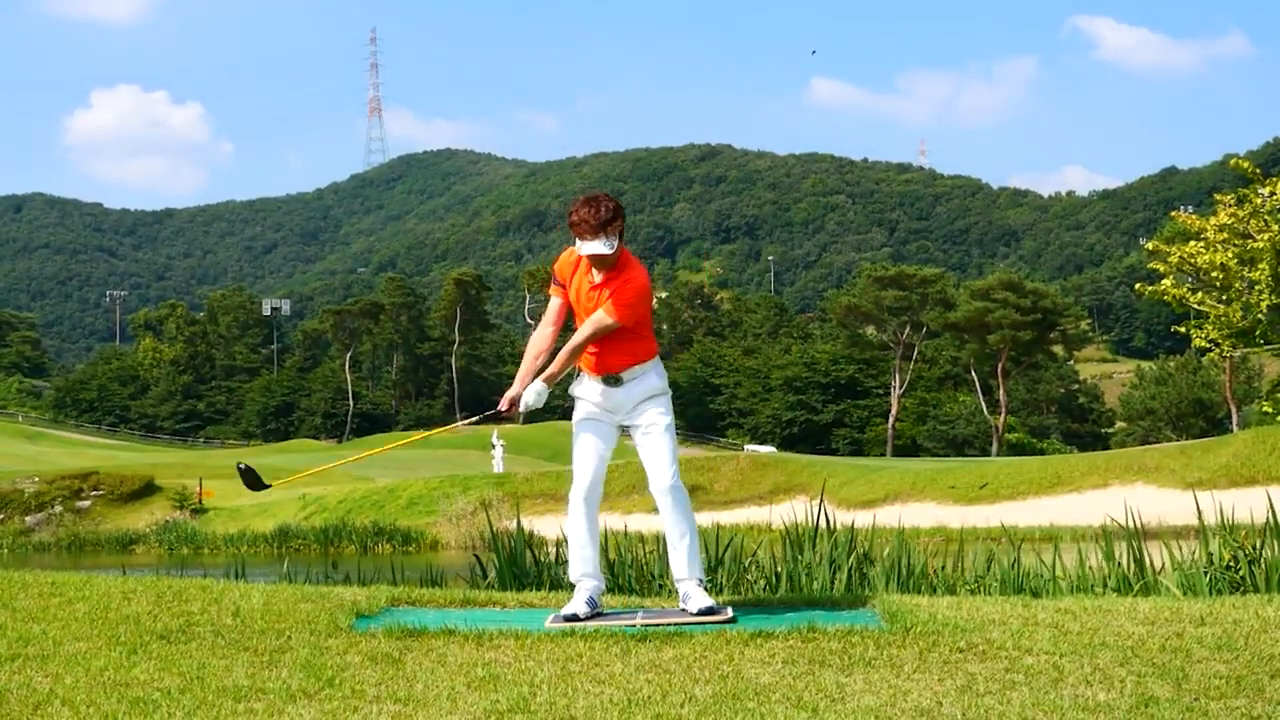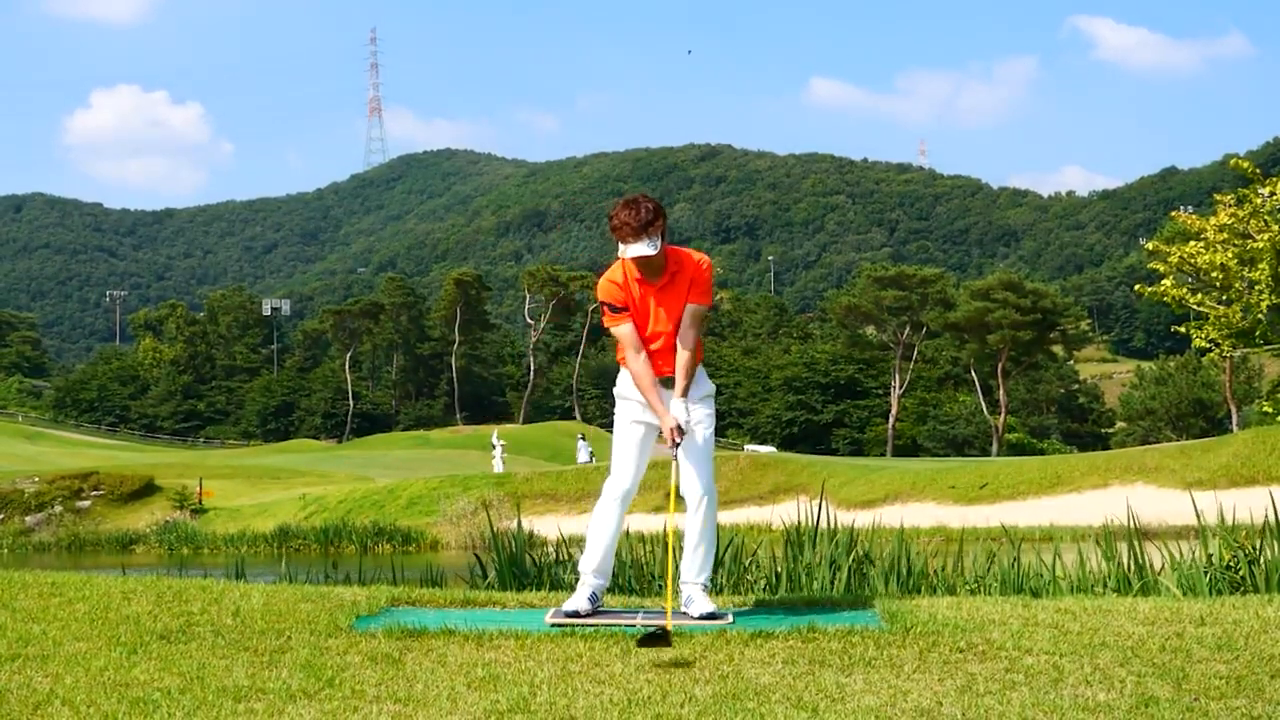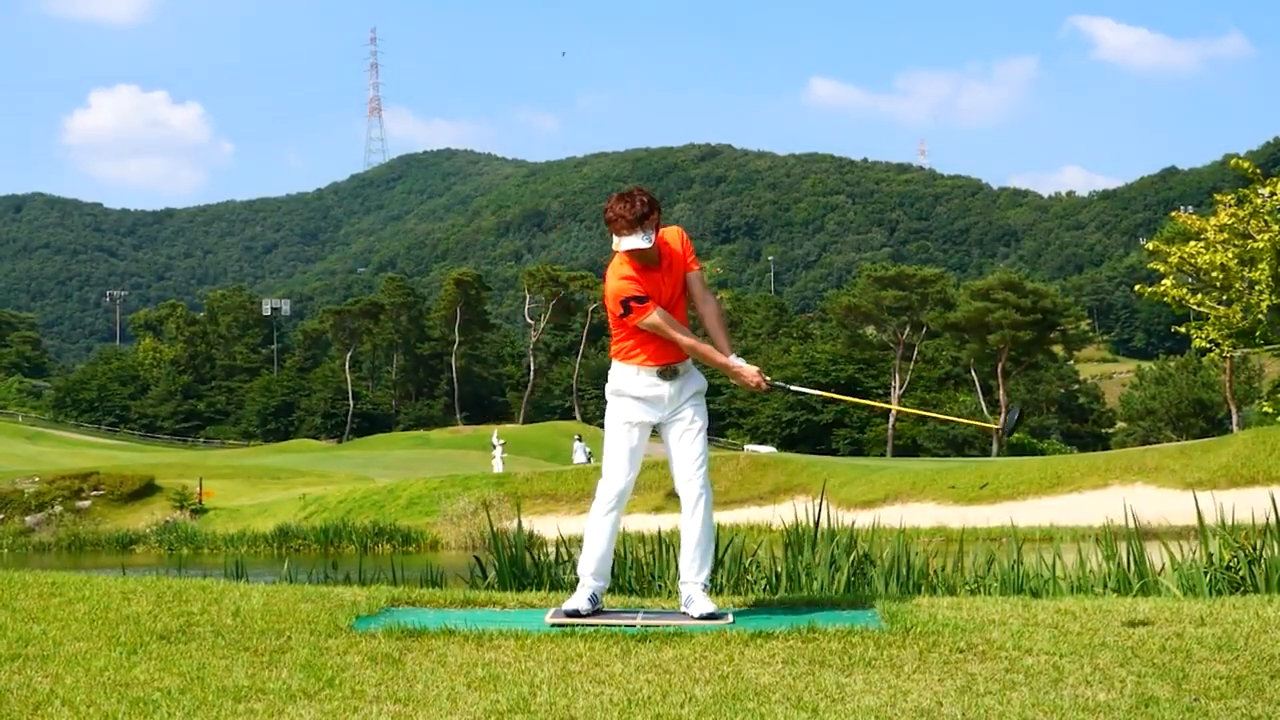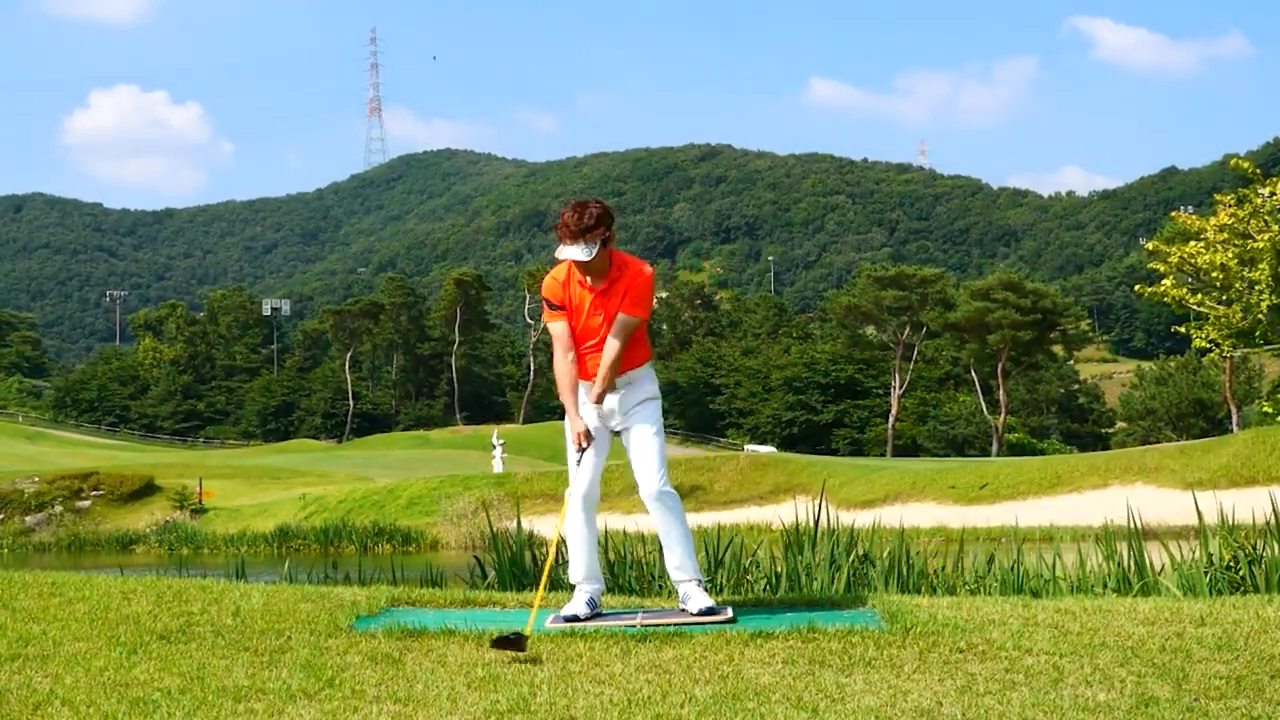
dt=0.5s
person 1, frame 1
left shoulder: (635, 281)
right shoulder: (568, 263)
left elbow: (583, 337)
right elbow: (548, 329)
left wrist: (543, 385)
right wrist: (519, 384)
left hip: (642, 384)
right hip: (593, 388)
left knee: (666, 483)
right knee: (583, 489)
left ankle: (689, 584)
right ankle: (587, 588)
person 1, frame 2
left shoulder: (698, 266)
right shoulder: (612, 283)
left elbow: (689, 339)
right elbow: (635, 353)
left wrist: (681, 398)
right wrist: (661, 413)
left hip: (690, 386)
right hip: (639, 389)
left knee: (701, 489)
right knee: (620, 487)
left ankle: (694, 588)
right ankle: (591, 585)
person 1, frame 3
left shoulder: (678, 240)
right shoulder: (621, 282)
left elbow: (705, 301)
right elbow: (677, 335)
left wrist: (732, 358)
right wrist: (733, 370)
left hip: (683, 380)
right hip: (634, 384)
left knee: (696, 487)
right knee: (615, 486)
left ankle: (694, 589)
right ankle: (590, 586)
person 1, frame 4
left shoulder: (639, 275)
right shoulder: (555, 283)
left elbow: (615, 346)
right elbow: (564, 354)
left wrist: (596, 403)
right wrist: (574, 416)
left hip: (633, 387)
right hip: (582, 390)
left knee: (655, 488)
right knee: (581, 491)
left ankle: (688, 584)
right ankle: (586, 589)
